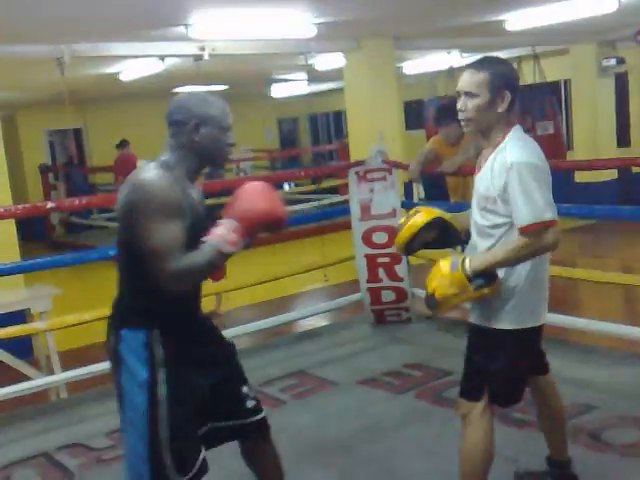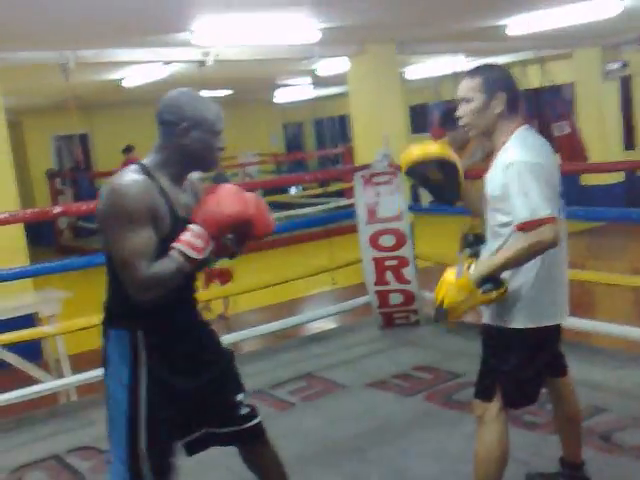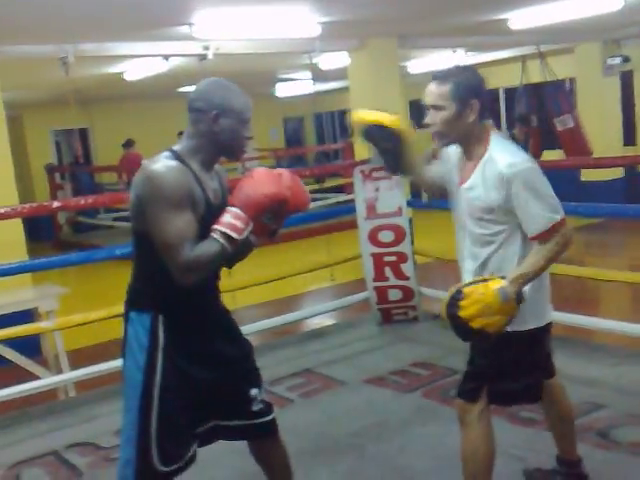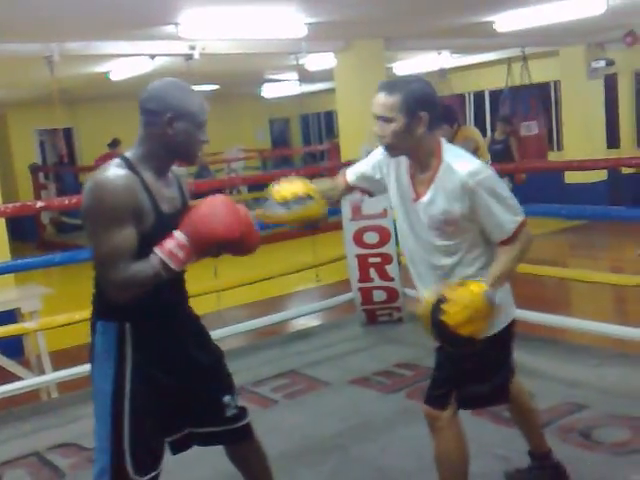
dt=0.3s
person 1, frame 1
left shoulder: (517, 159)
right shoulder: (495, 150)
left elbow: (543, 235)
left wrist: (470, 265)
left hip: (504, 306)
right hip: (516, 301)
left knee: (474, 406)
right knee: (538, 379)
person 1, frame 2
left shoulder: (519, 157)
right shoulder: (525, 146)
left elbow: (544, 234)
right elbow: (500, 213)
left wrist: (477, 273)
left hip: (519, 305)
right hip: (540, 299)
left knee: (488, 407)
right knee: (556, 380)
person 1, frame 3
left shoulder: (508, 167)
right shoulder: (458, 152)
left elbow: (556, 238)
right elbow: (430, 178)
left wrist: (506, 288)
right wrist: (401, 154)
left hip: (511, 313)
right hip: (514, 308)
left knee: (471, 406)
right knee: (542, 383)
person 1, frame 4
left shoulder: (469, 175)
right shoulder: (388, 160)
left elbow: (517, 238)
right elbow: (341, 183)
left wrist: (486, 287)
right wrist: (305, 193)
left hip: (477, 315)
left knee: (440, 411)
right knee: (504, 384)
person 2, frame 1
left shoulder: (188, 185)
right shoulder: (152, 185)
right elbow: (173, 278)
left wrist: (243, 225)
right wrist: (234, 228)
left hip: (189, 327)
right hip: (147, 339)
left knee: (252, 422)
person 2, frame 2
left shoulder: (186, 187)
right shoulder: (130, 190)
right elbow: (143, 286)
left wrist: (231, 237)
right wrist: (201, 233)
left hip: (187, 330)
right hip: (139, 342)
left knee: (248, 428)
person 2, frame 3
left shoulder: (215, 175)
right shoulder: (163, 175)
right elbow: (187, 269)
left wrist: (268, 220)
right wrist: (240, 213)
left hip: (208, 317)
right hip: (159, 326)
left knee: (260, 420)
person 2, frame 4
left shoulder: (172, 178)
right shoulder: (113, 185)
right elbow: (118, 286)
left wrist: (222, 232)
right wrist: (184, 243)
left hip: (177, 324)
right hip: (127, 336)
left knee: (235, 424)
